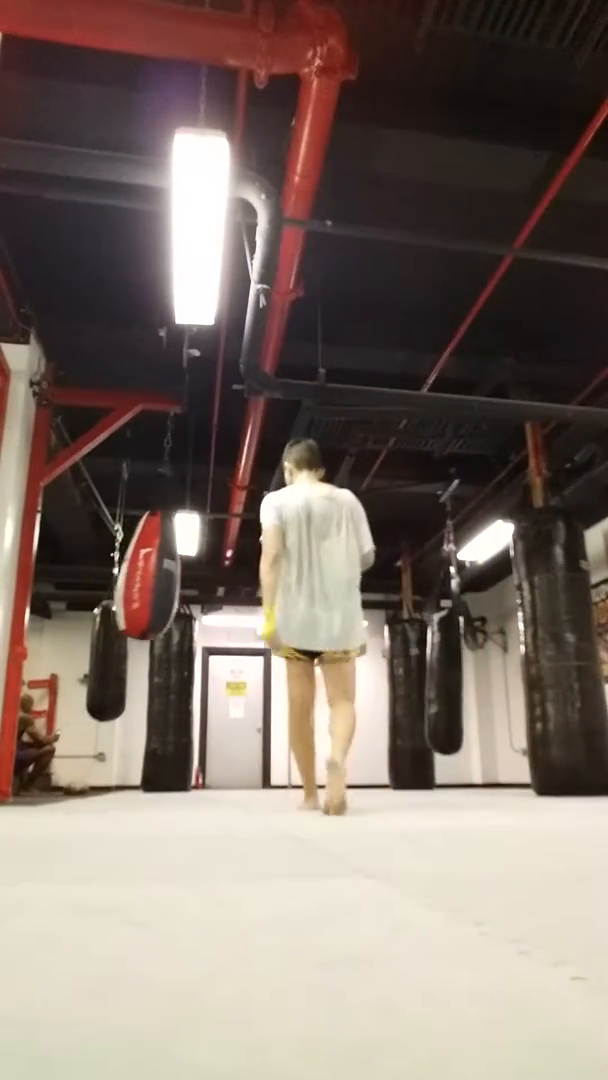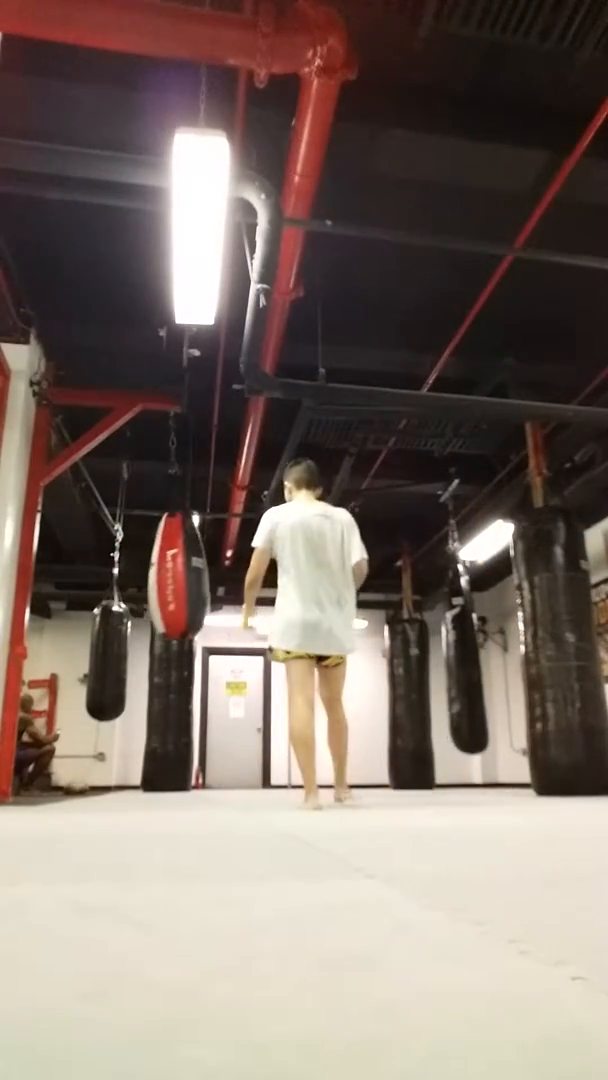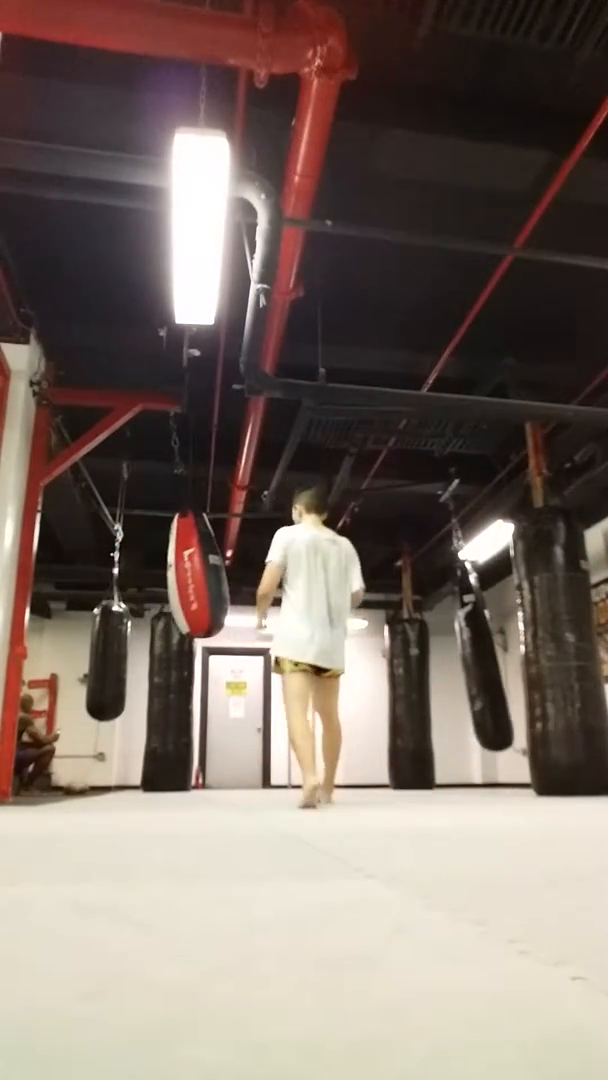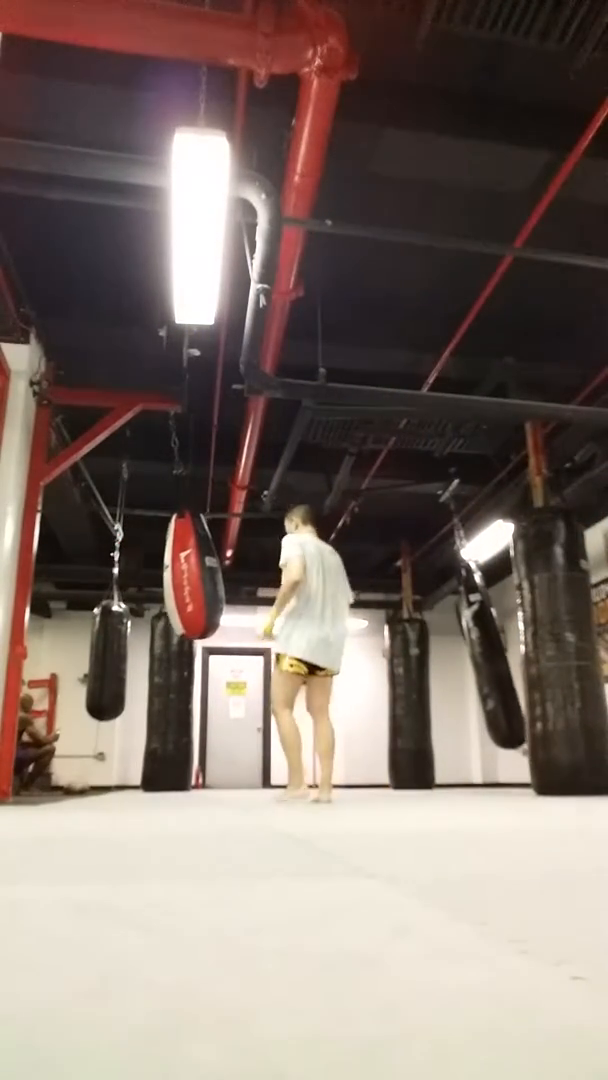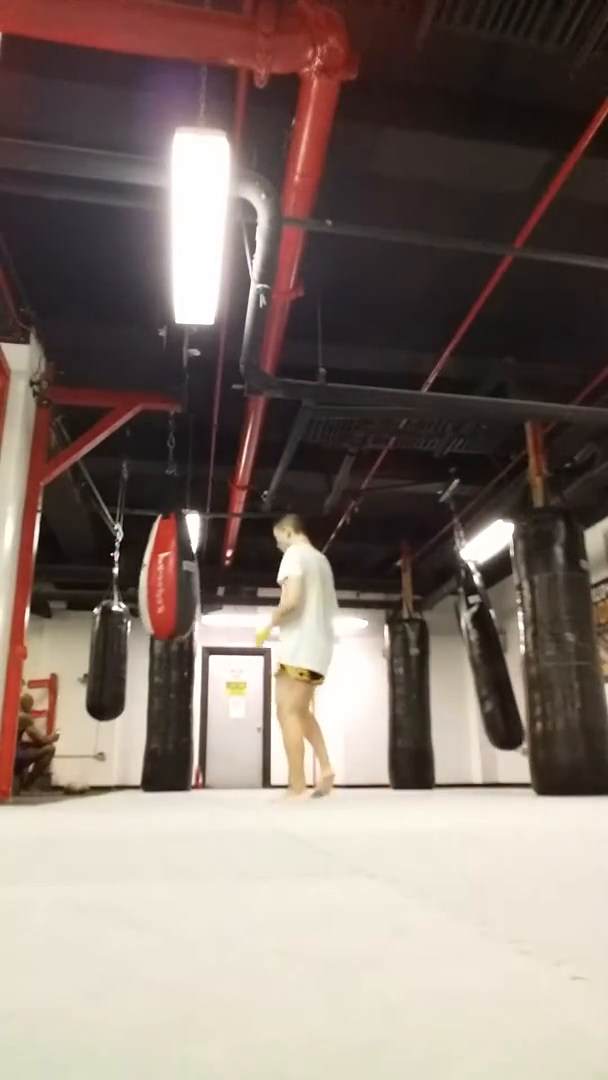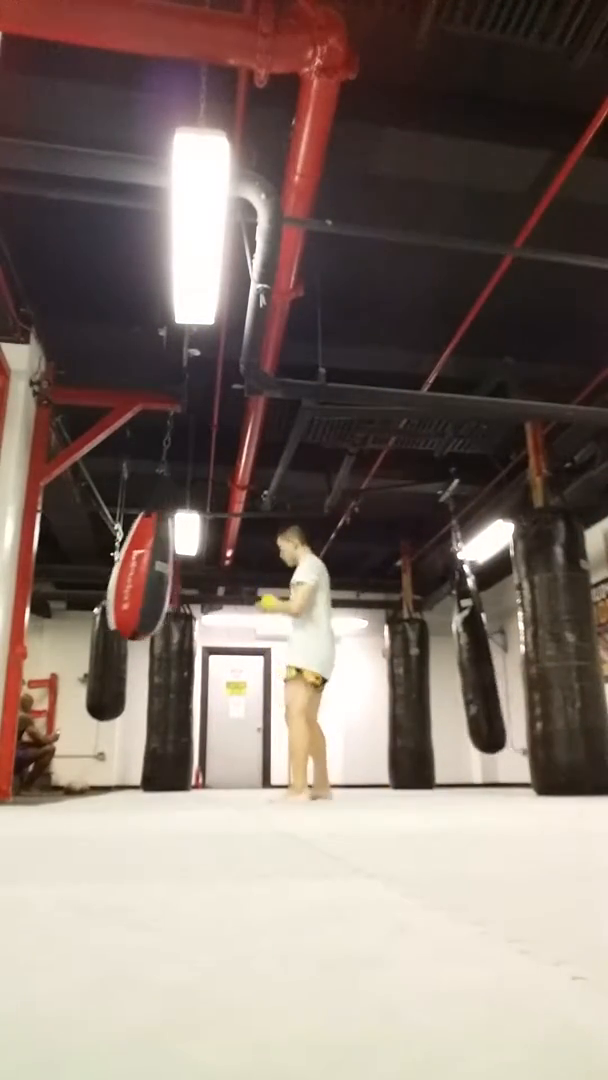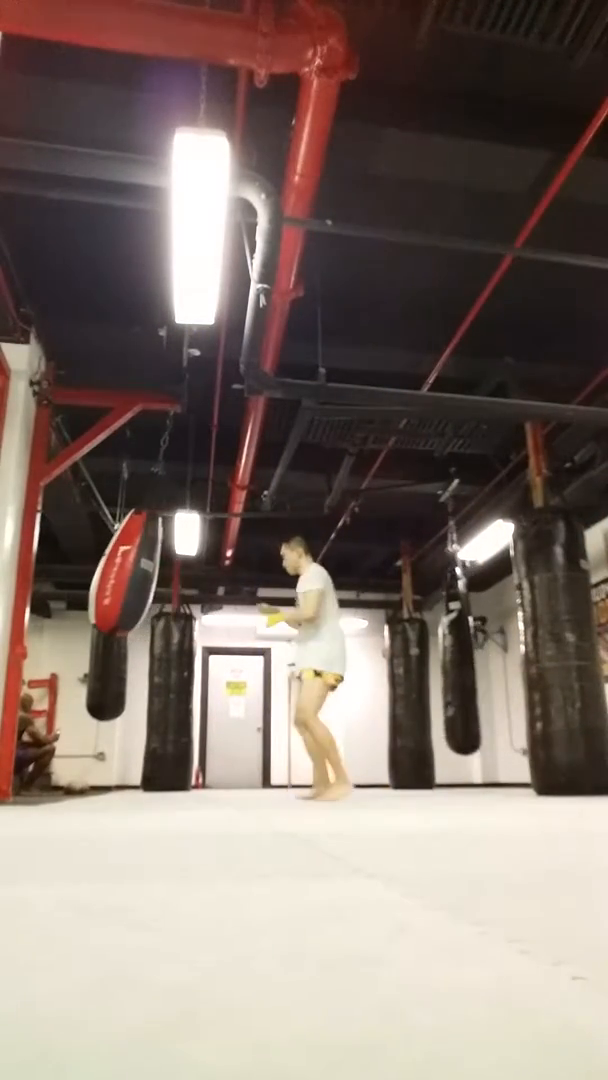
dt=0.3s
person 1, frame 1
left shoulder: (277, 500)
right shoulder: (348, 500)
left elbow: (270, 557)
right elbow: (367, 558)
left wrist: (269, 614)
left hip: (294, 619)
right hip: (341, 618)
left knee: (300, 707)
right knee: (342, 701)
left ankle: (310, 793)
right ankle: (337, 760)
person 1, frame 2
left shoulder: (276, 516)
right shoulder: (342, 517)
left elbow: (253, 576)
right elbow: (360, 569)
left wrist: (248, 610)
left hip: (295, 623)
right hip: (336, 625)
left knee: (300, 704)
right knee: (334, 705)
left ankle: (311, 791)
right ankle: (340, 782)
person 1, frame 3
left shoulder: (288, 535)
right shoulder: (344, 545)
left elbow: (265, 589)
right elbow: (357, 596)
left wrist: (261, 615)
left hip: (297, 636)
right hip: (333, 640)
left knee: (296, 710)
right knee: (329, 714)
left ankle: (310, 776)
right ankle: (327, 788)
person 1, frame 4
left shoulder: (294, 541)
right shoulder: (333, 555)
left elbow: (295, 577)
right elbow: (345, 602)
left wrist: (273, 616)
left hip: (299, 636)
right hip: (329, 641)
left knee: (282, 706)
right knee: (320, 713)
left ankle: (297, 783)
right ankle: (325, 786)
person 1, frame 5
left shoulder: (294, 554)
right shoulder: (322, 560)
left elbow: (291, 601)
left wrist: (268, 627)
left hip: (299, 645)
right hip: (320, 646)
left knee: (287, 713)
right knee: (302, 711)
left ankle: (297, 789)
right ankle: (325, 767)
person 1, frame 6
left shoulder: (308, 564)
right shoulder: (314, 568)
left elbow: (297, 607)
left wrist: (274, 604)
right wrist: (278, 606)
left hip: (308, 653)
right hip: (313, 654)
left knee: (295, 715)
right knee: (308, 719)
left ankle: (298, 788)
right ankle: (322, 785)
person 1, frame 7
left shoulder: (313, 573)
right shoulder: (311, 578)
left elbow: (308, 613)
left wrist: (283, 615)
right wrist: (277, 613)
left hip: (323, 657)
right hip: (314, 658)
left knee: (306, 715)
right knee: (303, 719)
left ankle: (341, 782)
right ankle: (322, 784)
